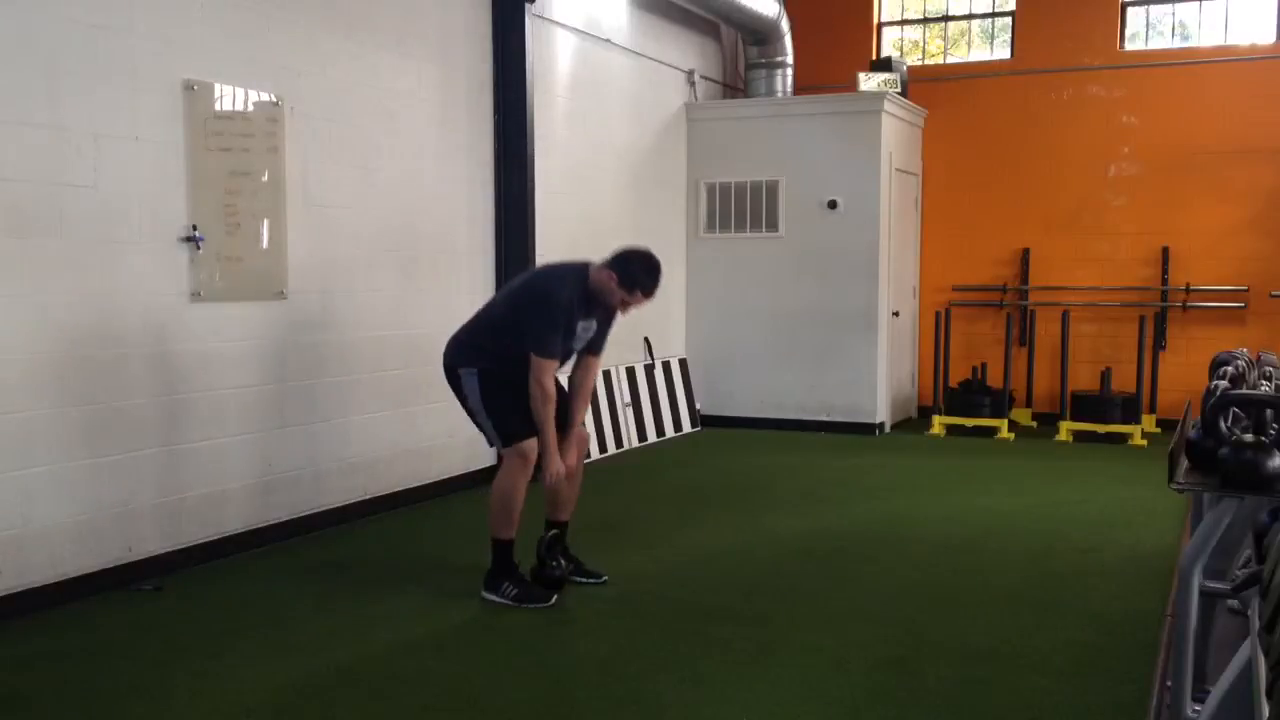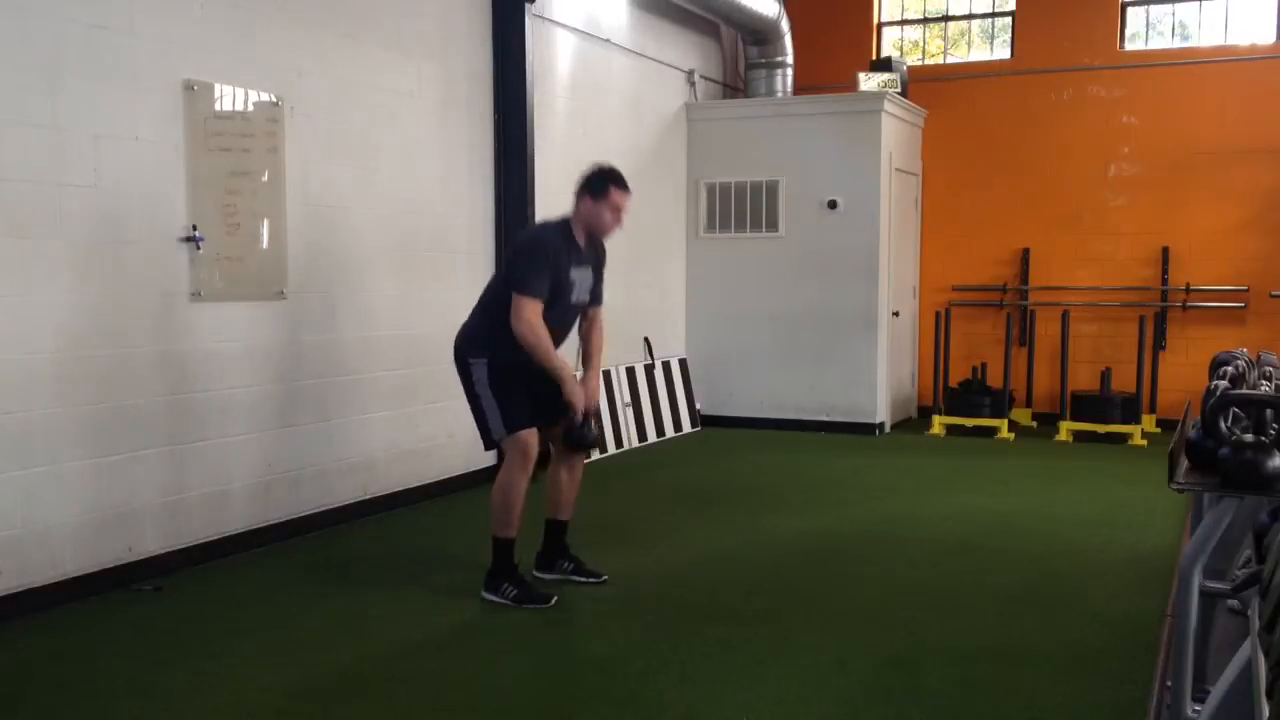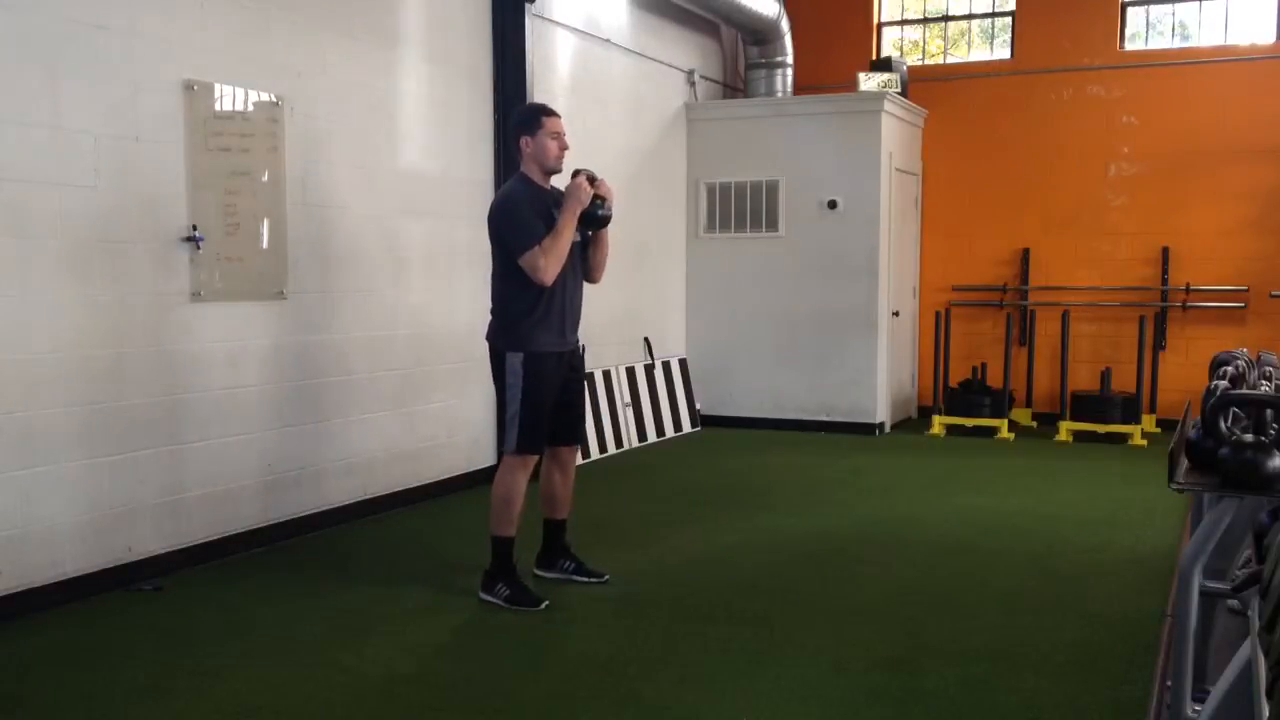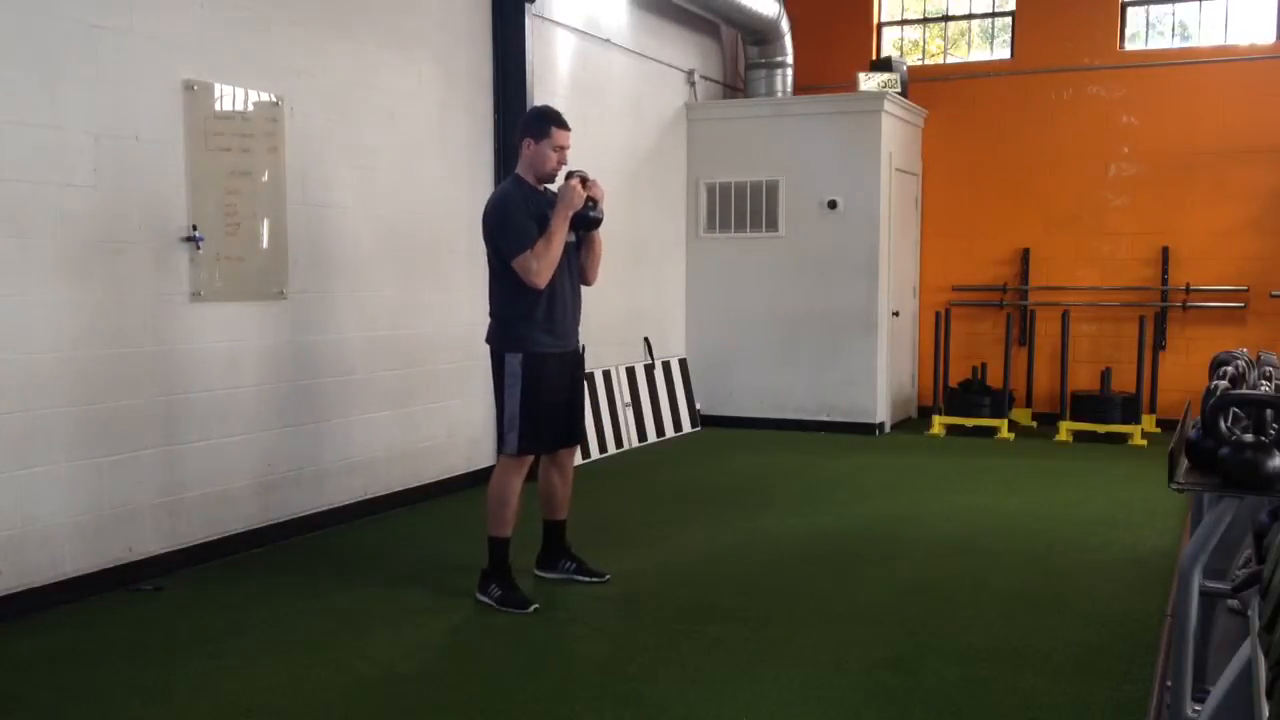
dt=1s
person 1, frame 1
left shoulder: (604, 302)
right shoulder: (556, 293)
left elbow: (585, 372)
right elbow: (541, 380)
left wrist: (571, 445)
right wrist: (551, 452)
left hip: (517, 366)
right hip: (477, 364)
left knee: (577, 442)
right knee: (524, 451)
left ankle: (555, 552)
right ankle: (500, 573)
person 1, frame 2
left shoulder: (593, 252)
right shoulder: (543, 246)
left elbow: (591, 318)
right elbow: (525, 324)
left wrist: (591, 380)
right wrist: (565, 382)
left hip: (534, 358)
right hip: (489, 353)
right knee: (523, 448)
left ankle: (553, 553)
right ankle: (500, 575)
person 1, frame 3
left shoulder: (562, 199)
right shoulder: (514, 201)
left elbow: (592, 272)
right elbow: (543, 270)
right wrist: (571, 210)
left hip: (563, 345)
right hip: (524, 349)
left knee: (564, 450)
right knee: (521, 455)
left ankle: (554, 552)
right ankle: (498, 574)
person 1, frame 4
left shoulder: (555, 200)
right shoulder: (508, 202)
left elbow: (587, 274)
right elbow: (536, 273)
right wrist: (563, 214)
left hip: (564, 346)
right hip: (524, 350)
left knee: (563, 452)
right knee: (518, 457)
left ankle: (554, 553)
right ankle: (495, 575)
